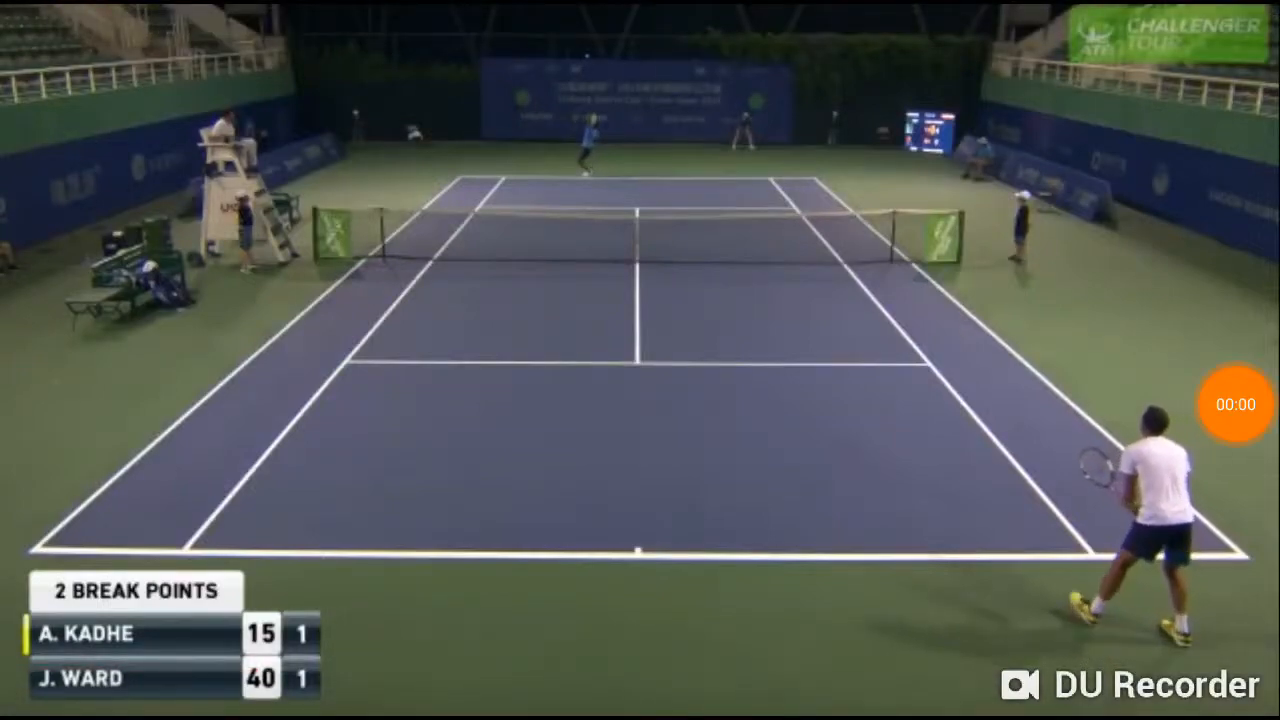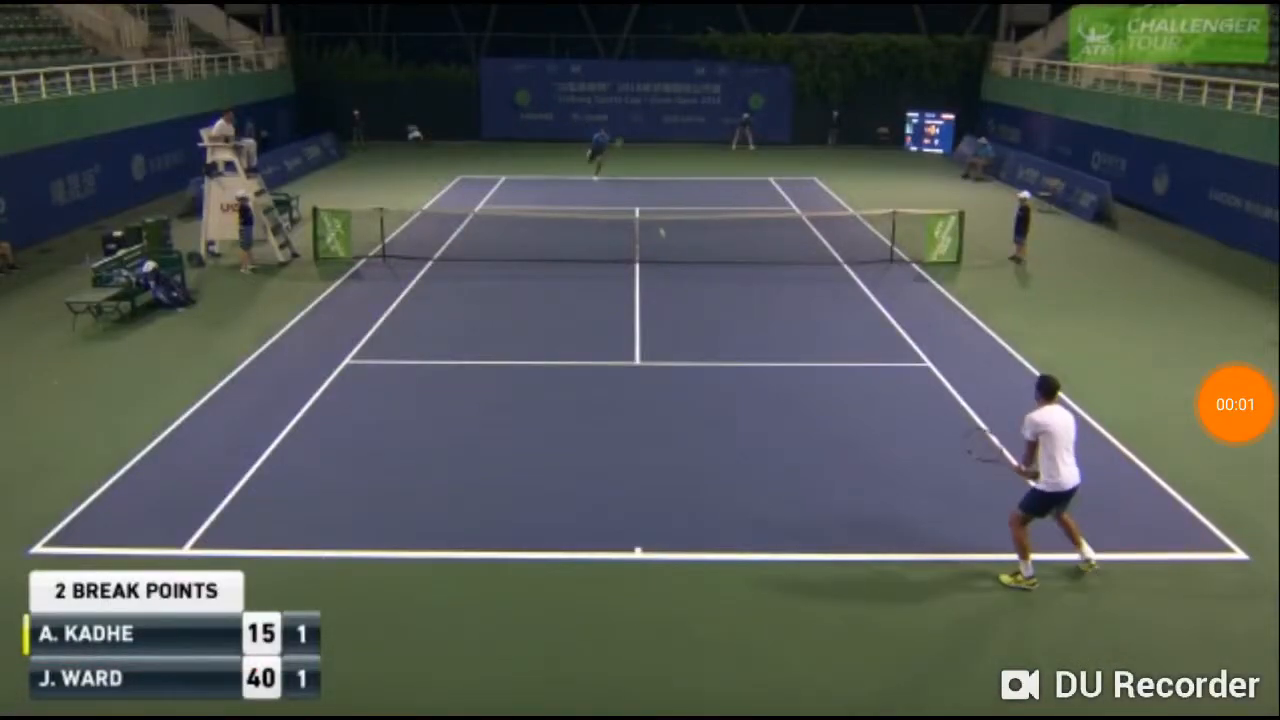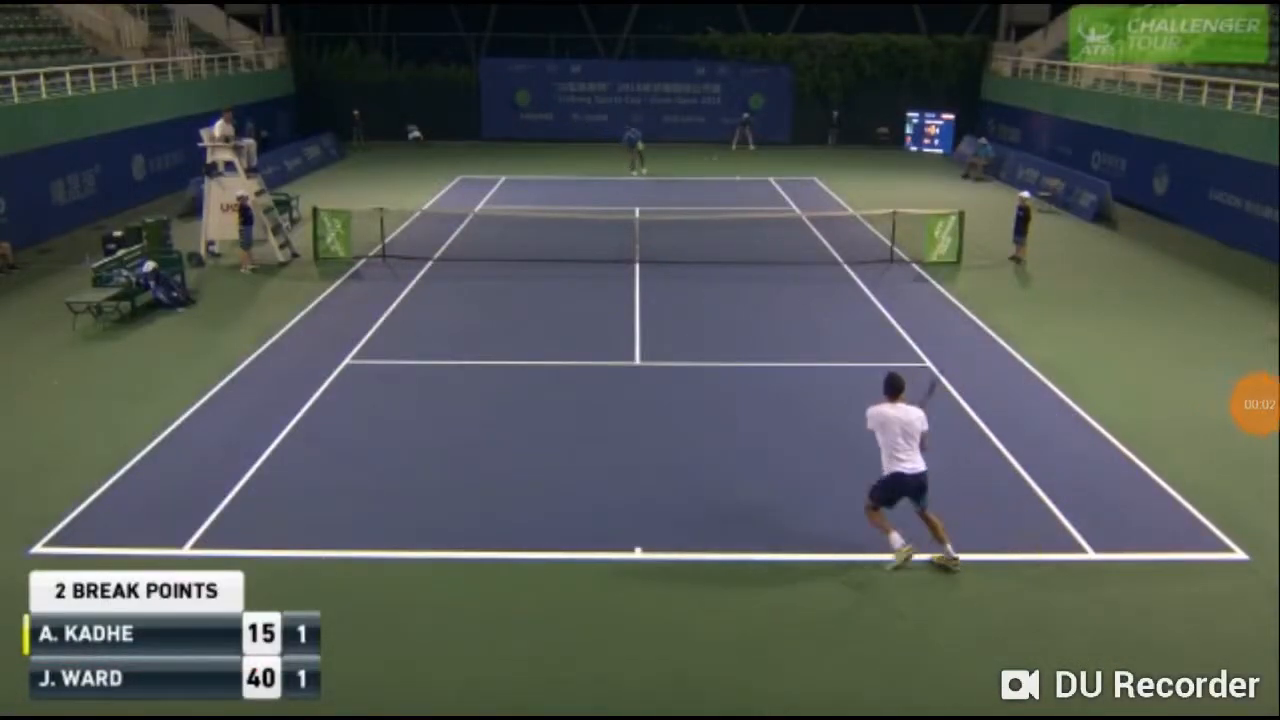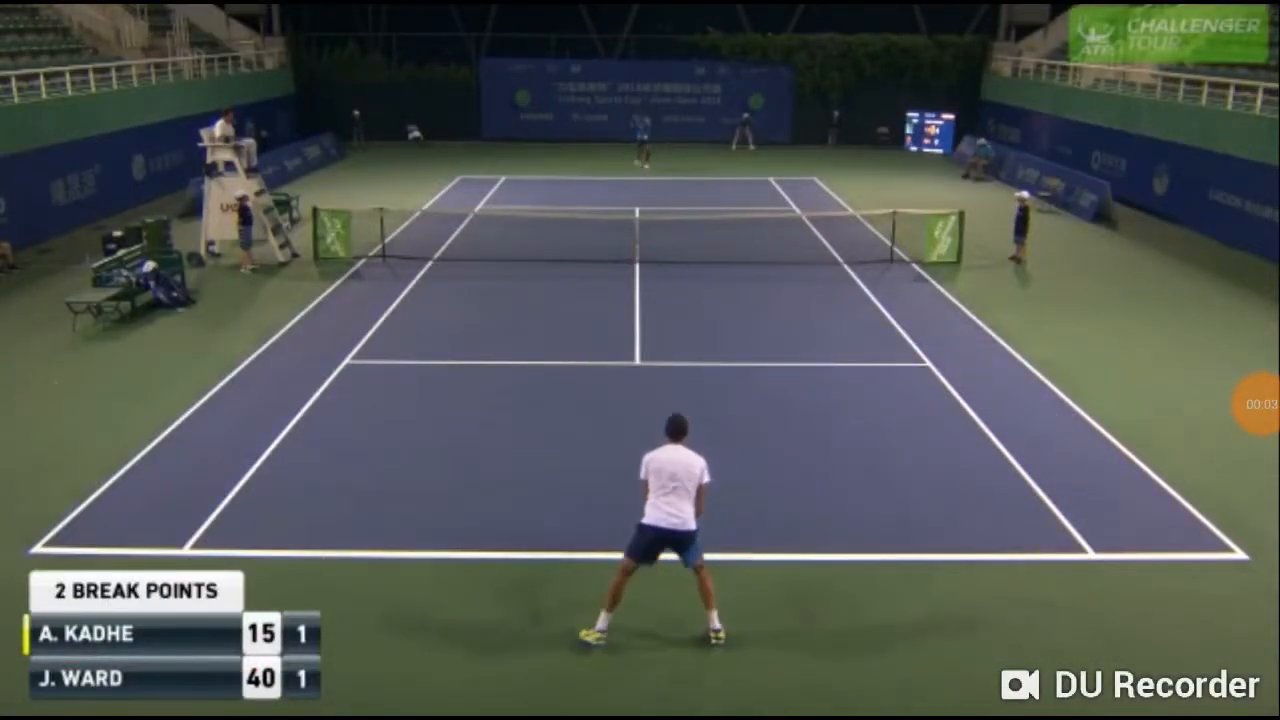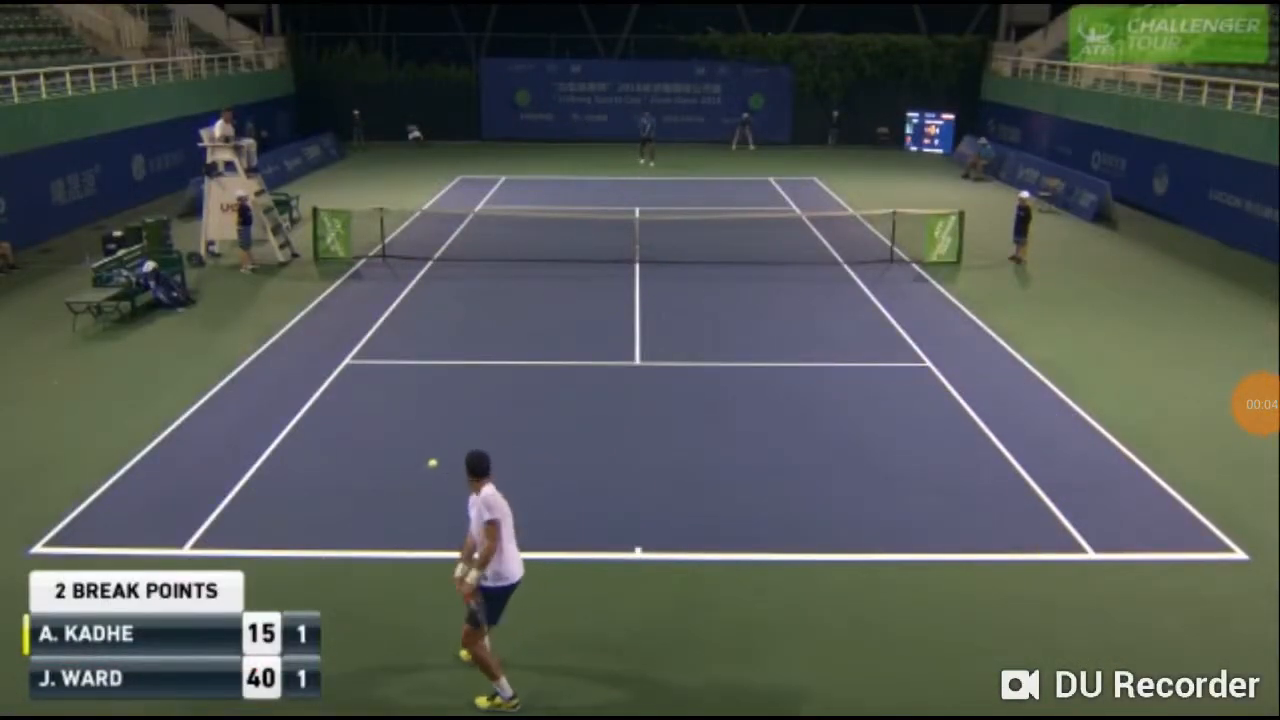
dt=1s
person 1, frame 1
left shoulder: (1133, 451)
right shoulder: (1180, 451)
left elbow: (1128, 496)
left wrist: (1134, 506)
left hip: (1153, 520)
right hip: (1184, 519)
left knee: (1121, 563)
right knee: (1173, 570)
left ankle: (1094, 611)
right ankle: (1182, 630)
person 1, frame 2
left shoulder: (1034, 419)
right shoulder: (1067, 415)
left elbow: (1029, 455)
left wrist: (1024, 469)
right wrist: (1038, 471)
left hip: (1050, 485)
right hip: (1072, 480)
left knee: (1016, 521)
right knee: (1060, 515)
left ankle: (1026, 575)
right ankle: (1087, 558)
person 1, frame 3
left shoulder: (873, 413)
right shoulder: (918, 414)
right elbow: (922, 447)
left hip: (896, 475)
right hip: (919, 472)
left knee: (871, 509)
right knee: (924, 512)
left ankle: (901, 547)
right ankle: (950, 556)
person 1, frame 4
left shoulder: (650, 459)
right shoulder: (699, 462)
left elbow: (648, 495)
right elbow: (700, 507)
left hip: (653, 525)
right hip: (685, 527)
left knee: (624, 572)
right knee: (701, 571)
left ankle: (600, 629)
right ankle: (715, 627)
person 1, frame 5
left shoulder: (486, 499)
right shoulder: (478, 498)
left elbow: (492, 545)
right elbow: (473, 539)
left wrist: (473, 577)
right wrist: (461, 570)
left hip: (499, 579)
right hip: (501, 573)
left knee: (469, 638)
right knee: (470, 596)
left ankle: (507, 697)
right ankle: (483, 650)
